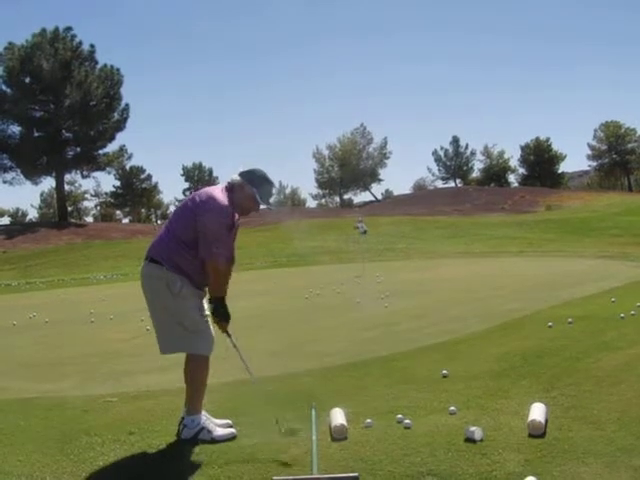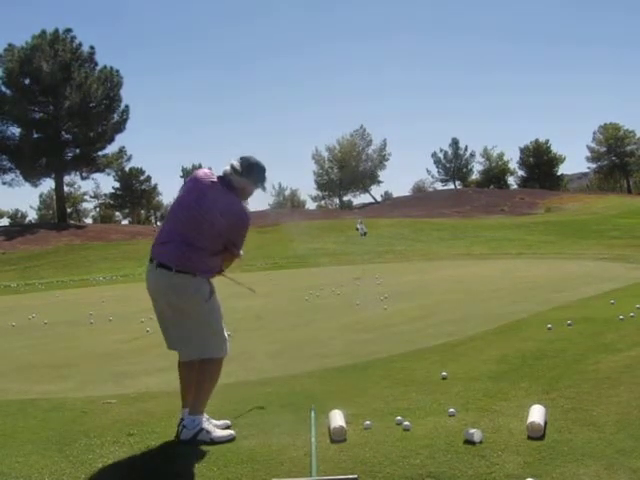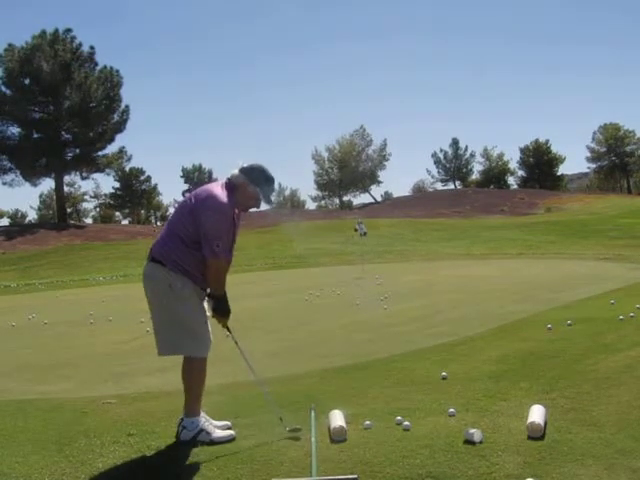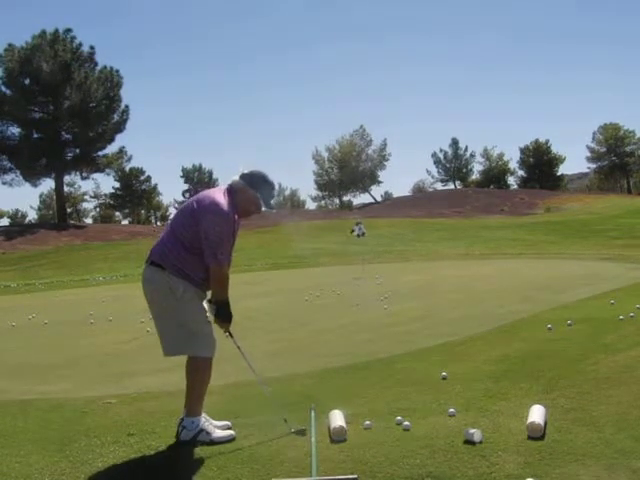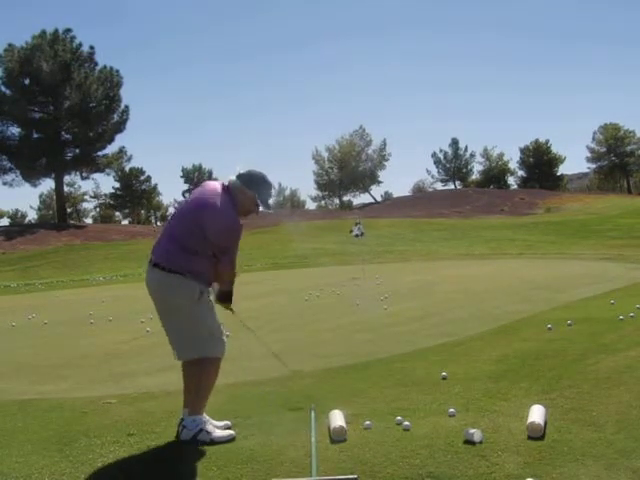
dt=1s
person 1, frame 1
left shoulder: (227, 208)
right shoulder: (217, 206)
left elbow: (226, 259)
right elbow: (213, 263)
left wrist: (217, 300)
right wrist: (220, 304)
left hip: (178, 277)
right hip: (167, 276)
left knee: (201, 345)
right knee: (199, 347)
left ankle: (193, 415)
right ankle: (192, 423)
person 1, frame 2
left shoulder: (199, 178)
right shoulder: (238, 213)
right elbow: (231, 254)
right wrist: (217, 268)
left hip: (158, 273)
right hip: (186, 281)
left knee: (190, 348)
right knee: (214, 350)
left ankle: (190, 415)
right ankle: (193, 424)
person 1, frame 3
left shoulder: (228, 205)
right shoulder: (217, 202)
left elbow: (222, 258)
right elbow: (214, 259)
left wrist: (216, 296)
right wrist: (220, 299)
left hip: (180, 277)
right hip: (170, 277)
left knee: (198, 347)
right knee: (196, 348)
left ankle: (193, 416)
right ankle: (191, 424)
person 1, frame 4
left shoulder: (227, 208)
right shoulder: (218, 210)
left elbow: (220, 264)
right elbow: (217, 267)
left wrist: (217, 301)
right wrist: (222, 306)
left hip: (176, 279)
right hip: (170, 280)
left knee: (201, 348)
right knee: (202, 349)
left ankle: (193, 416)
right ankle: (191, 425)
person 1, frame 5
left shoulder: (212, 189)
right shoulder: (226, 217)
right elbow: (226, 268)
left wrist: (221, 288)
right wrist: (226, 293)
left hip: (165, 276)
right hip: (181, 283)
left knee: (197, 349)
right knee: (211, 349)
left ankle: (191, 415)
right ankle: (192, 424)
